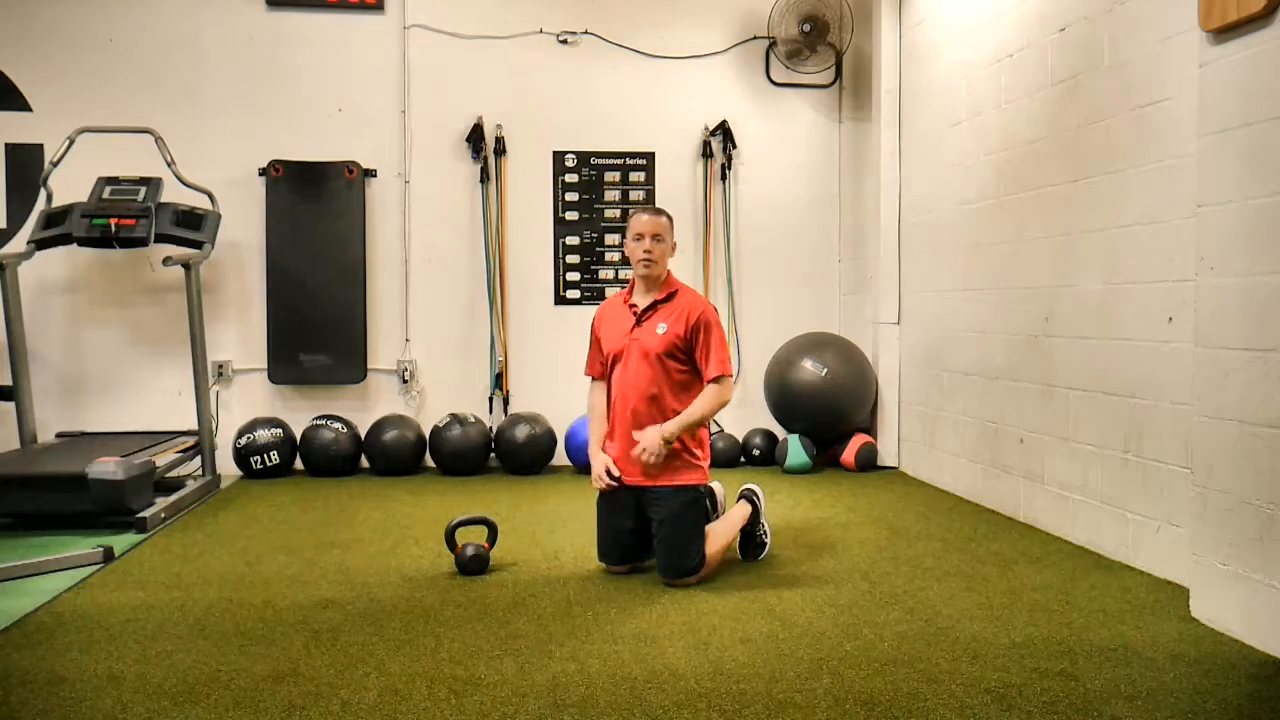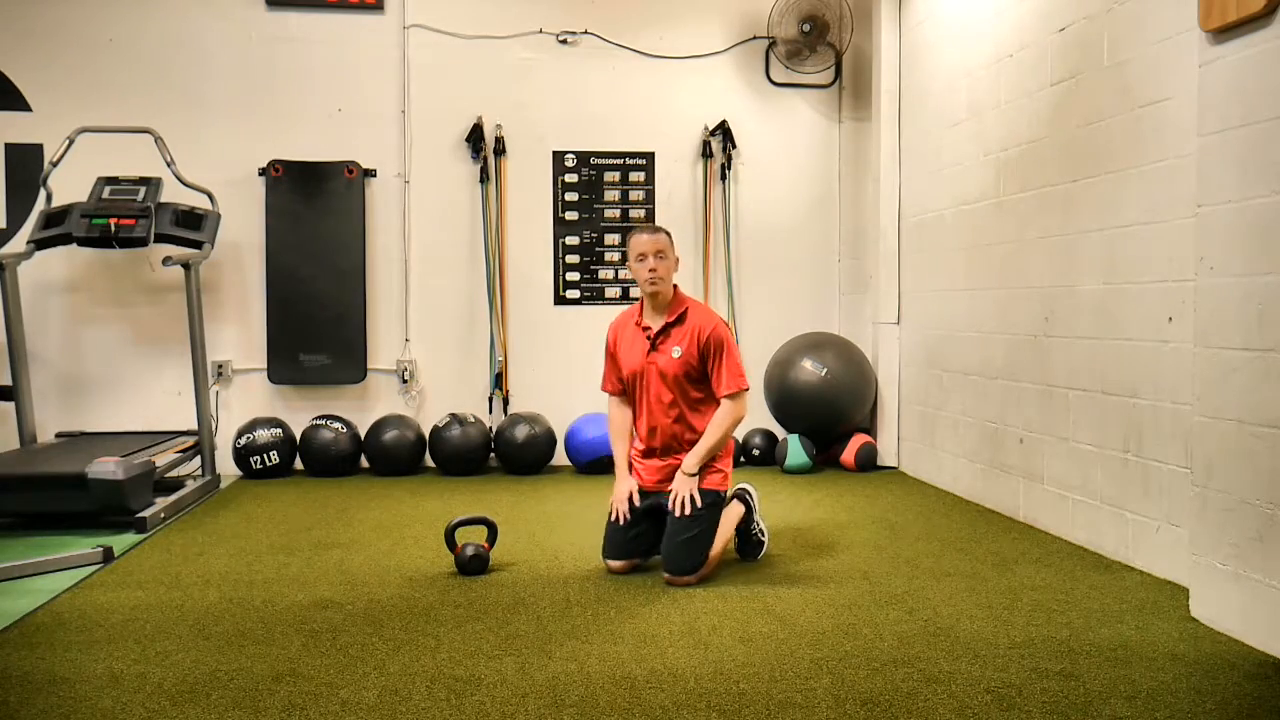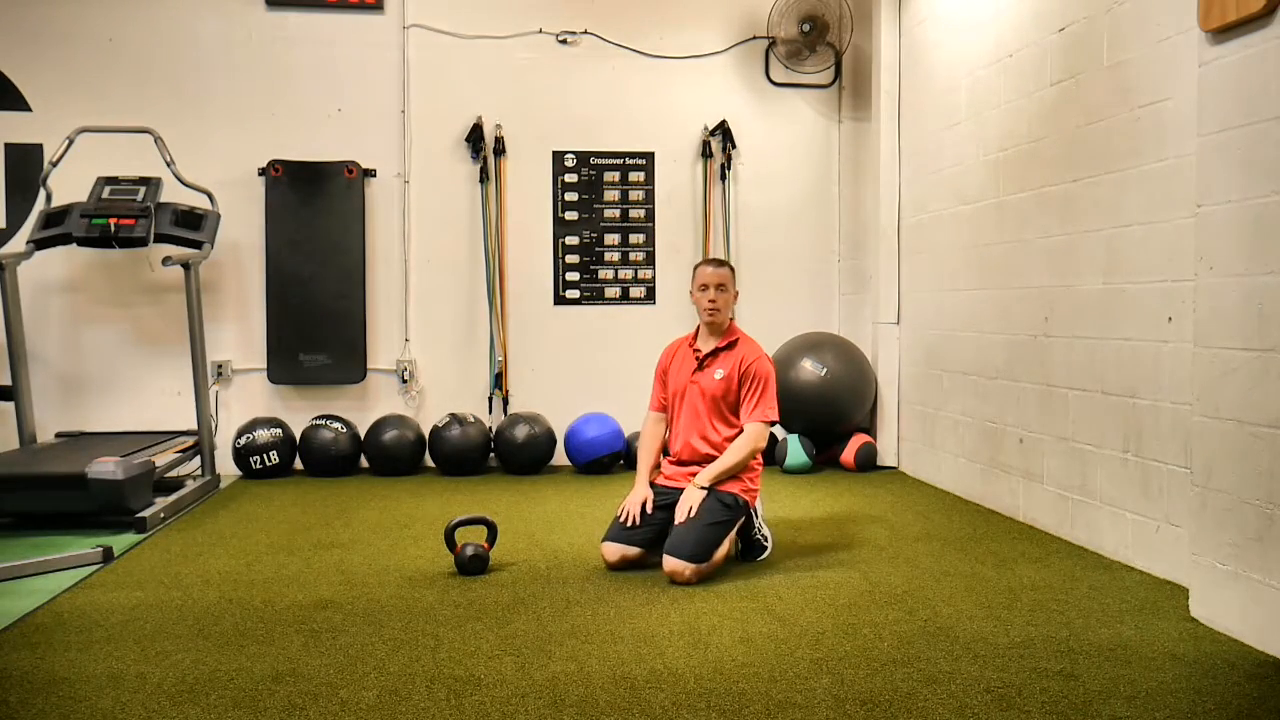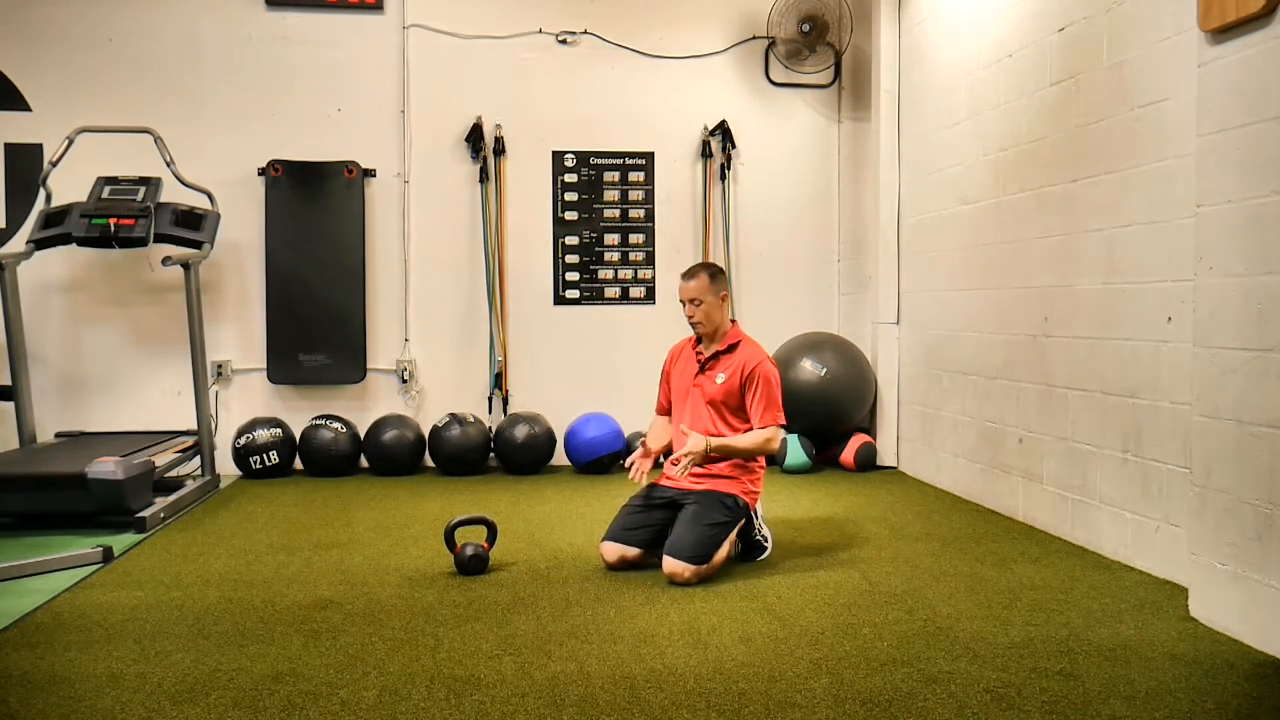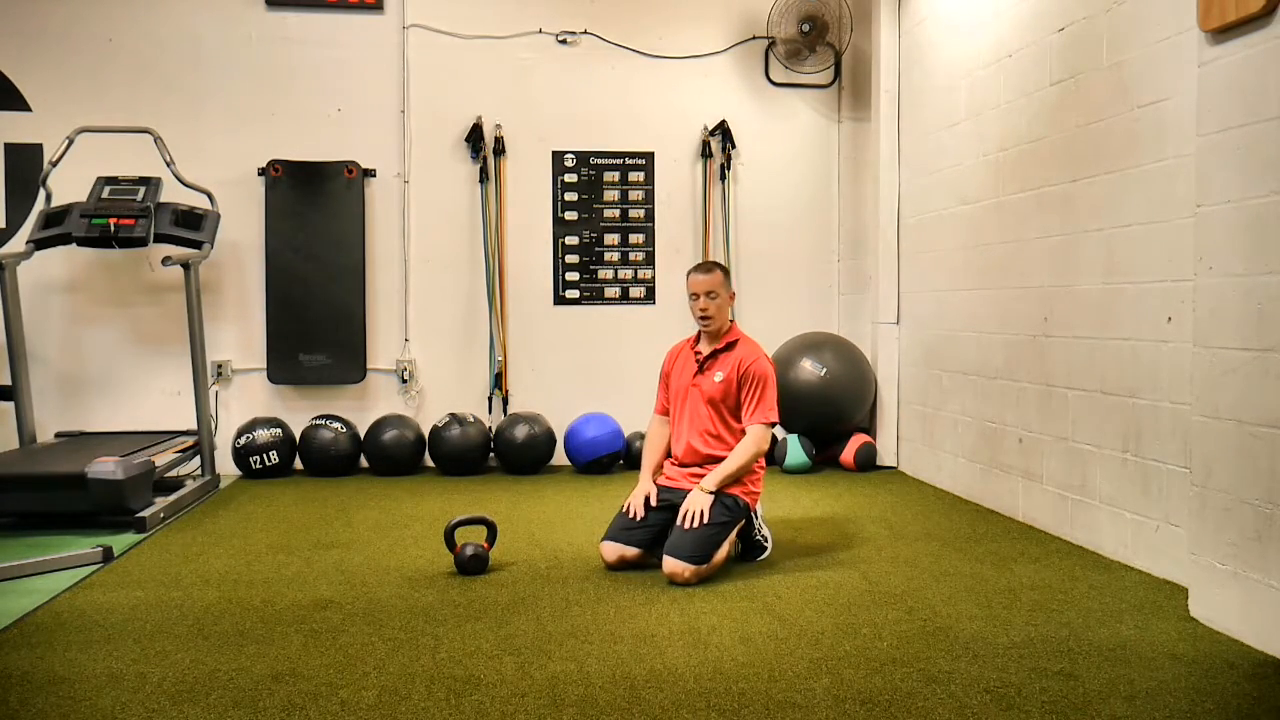
dt=1s
person 1, frame 1
left shoulder: (695, 310)
right shoulder: (606, 313)
left elbow: (721, 389)
left wrist: (667, 432)
right wrist: (596, 450)
left hip: (676, 467)
right hip: (621, 467)
left knee: (680, 575)
right knee: (617, 564)
left ankle: (745, 510)
right ankle: (703, 504)
person 1, frame 2
left shoulder: (707, 326)
right shoulder: (619, 330)
left elbow: (734, 407)
right elbow: (619, 402)
left wrist: (690, 467)
right wrist: (622, 472)
left hip: (701, 469)
right hip: (644, 472)
left knee: (680, 573)
right knee: (618, 562)
left ankle: (738, 509)
right ankle: (677, 525)
person 1, frame 3
left shoulder: (752, 358)
right shoulder: (673, 353)
left elbow: (755, 437)
right elbow: (656, 420)
left wrist: (702, 482)
right wrist: (641, 482)
left hip: (726, 482)
right hip: (672, 478)
left knee: (681, 568)
right knee: (615, 553)
left ankle: (739, 528)
right ankle: (689, 532)
person 1, frame 4
left shoulder: (754, 361)
right shoulder: (677, 354)
left elbow: (770, 439)
left wrist: (709, 446)
right wrist: (652, 448)
left hip: (726, 484)
right hip: (674, 480)
left knee: (680, 569)
right knee: (614, 553)
left ankle: (740, 529)
right ankle: (716, 533)
person 1, frame 5
left shoulder: (751, 360)
right shoulder: (676, 355)
left elbow: (758, 439)
right elbow: (661, 421)
left wrist: (706, 487)
right wrist: (646, 477)
left hip: (726, 485)
right hip: (674, 481)
left knee: (679, 569)
right knee: (614, 553)
left ankle: (739, 530)
right ankle: (717, 533)
